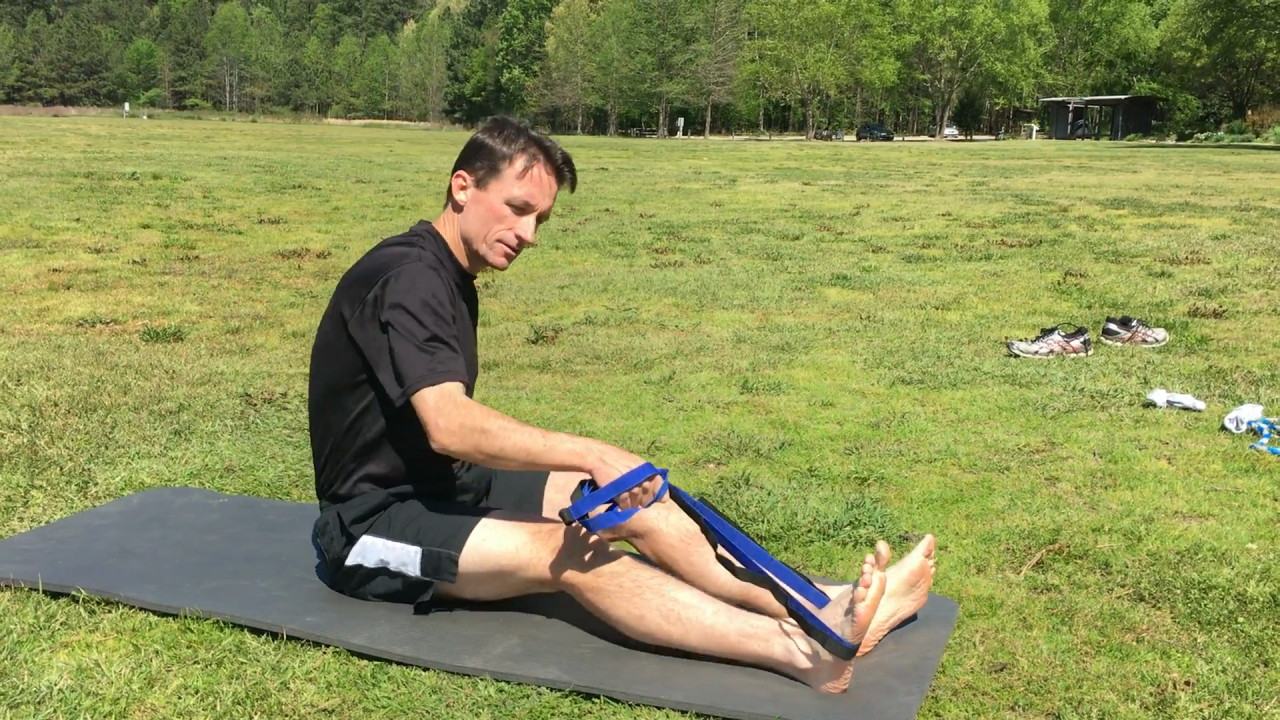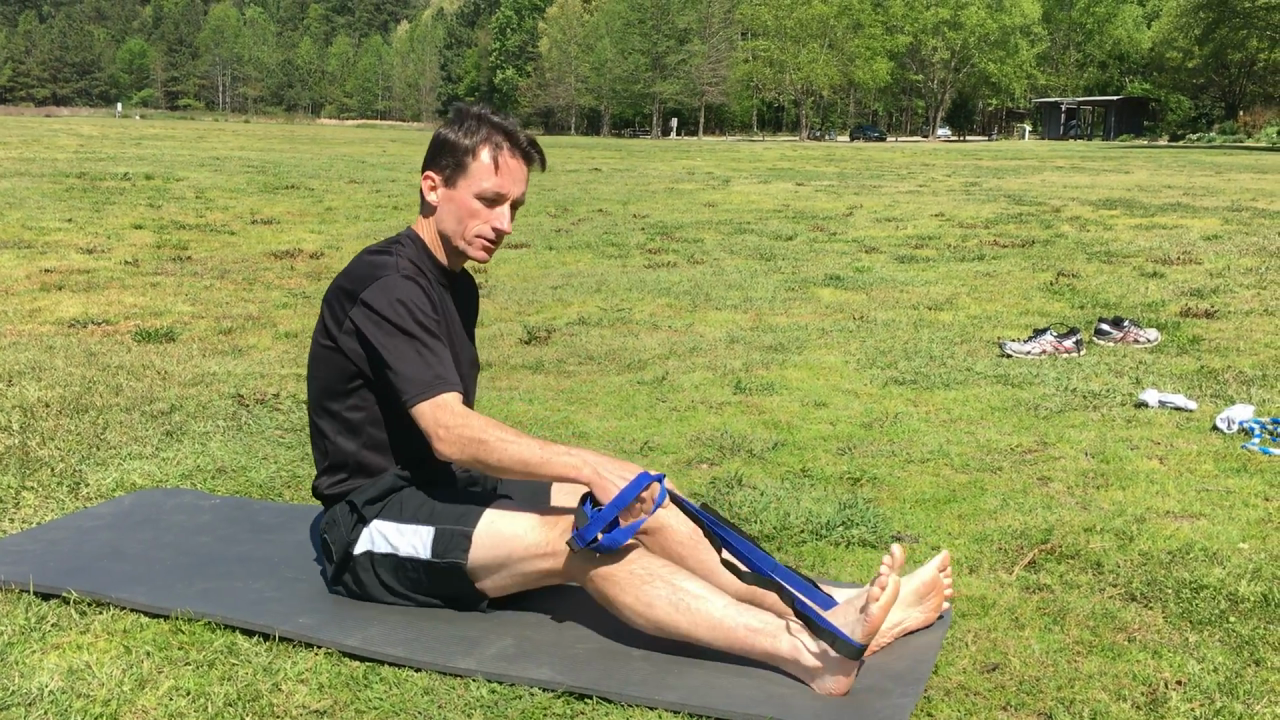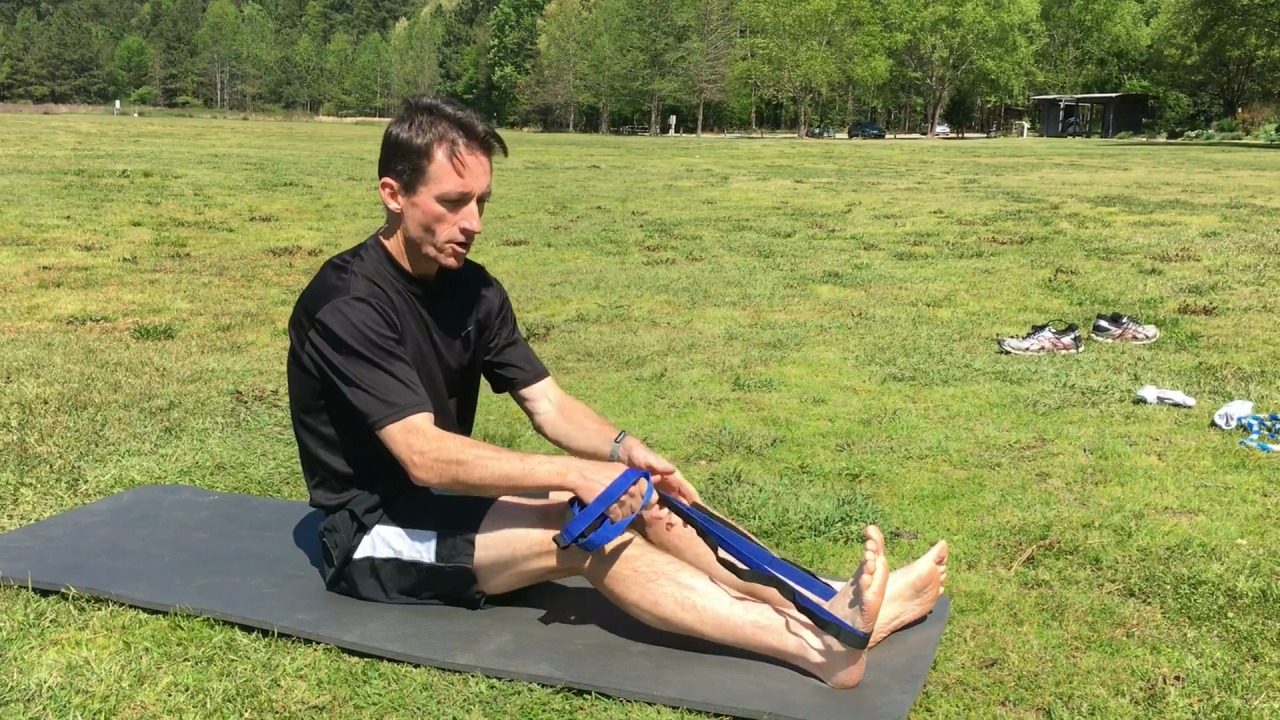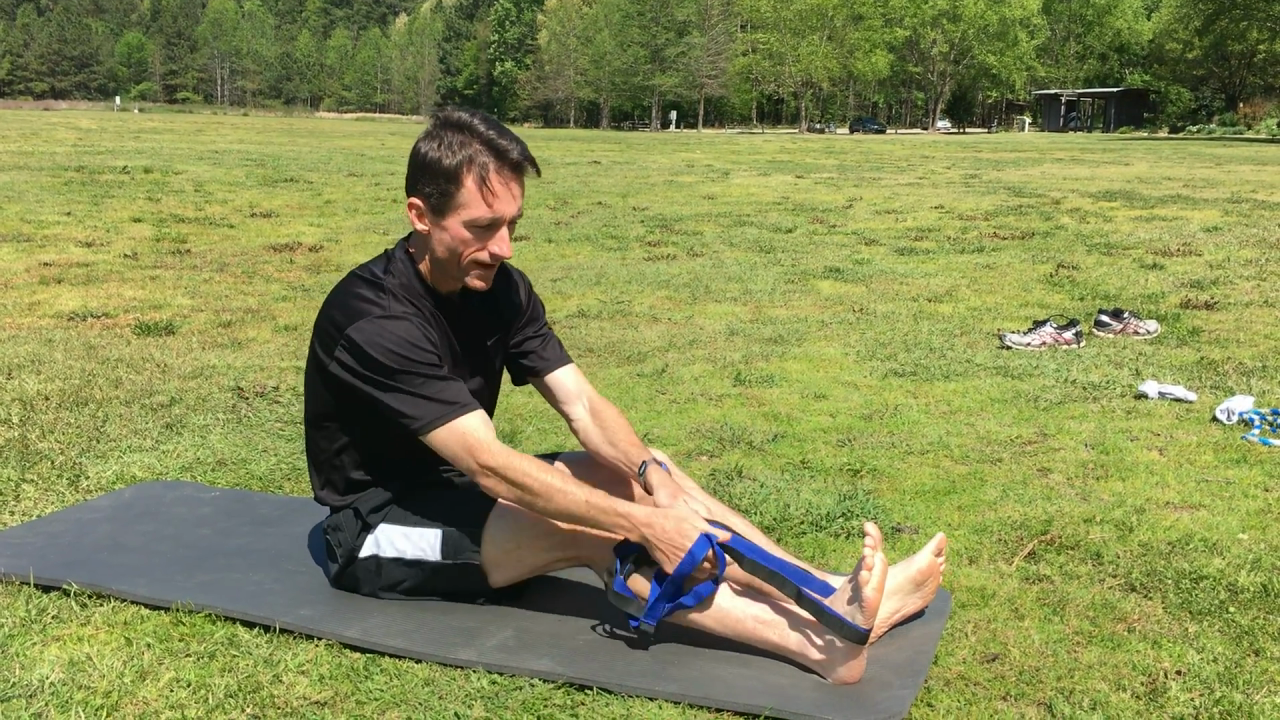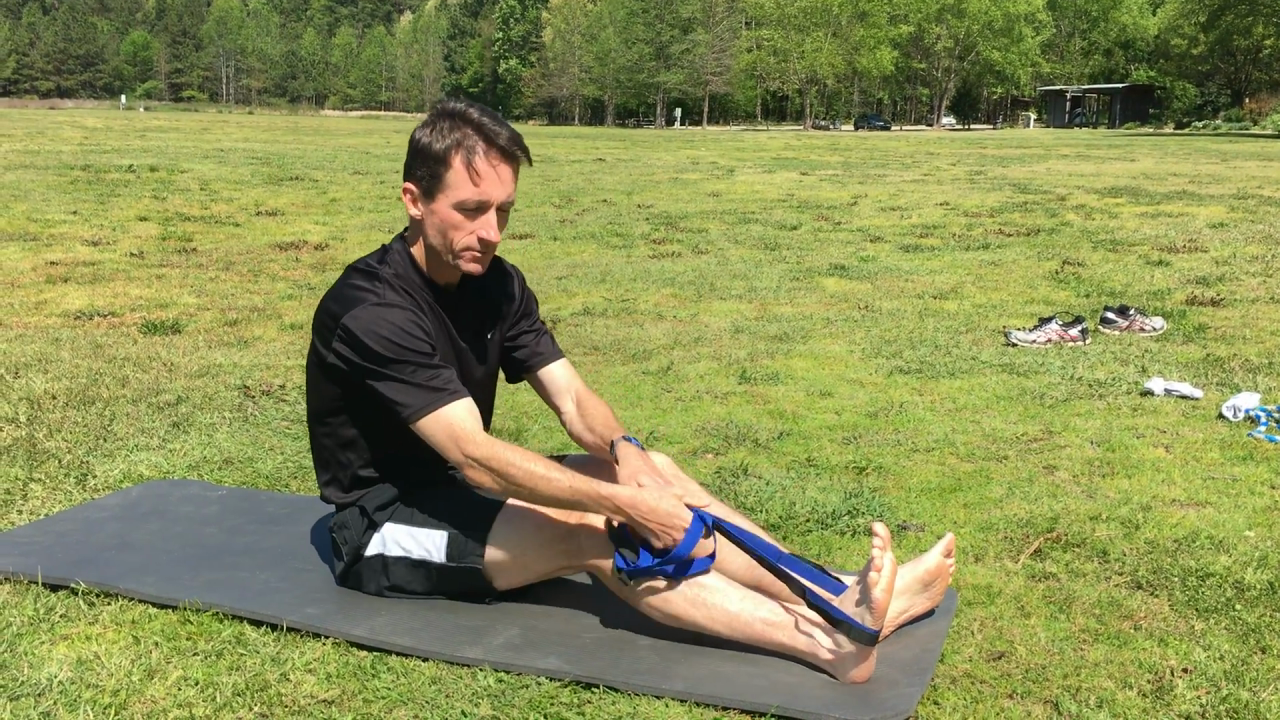
dt=0.5s
person 1, frame 1
left shoulder: (452, 280)
right shoulder: (409, 275)
right elbow: (449, 428)
right wrist: (590, 454)
left hip: (441, 486)
right hip: (373, 522)
left knee: (632, 501)
right knee: (568, 553)
left ankle: (821, 611)
right ankle: (801, 651)
person 1, frame 2
left shoulder: (455, 284)
right shoulder: (388, 286)
right elbow: (451, 433)
right wrist: (589, 466)
left hip: (437, 494)
right hip: (374, 526)
left knee: (642, 506)
right knee: (582, 542)
left ankle: (825, 616)
right ankle: (806, 654)
person 1, frame 3
left shoulder: (471, 287)
right shoulder: (347, 303)
left elbow: (546, 401)
right elbow: (423, 456)
left wrist: (625, 450)
right wrist: (570, 473)
left hip: (440, 498)
right hip: (373, 530)
left knee: (639, 501)
left ankle: (828, 609)
right ankle: (815, 646)
person 1, frame 4
left shoulder: (500, 289)
right shoulder: (373, 318)
left elbow: (583, 405)
right elbow: (494, 466)
left wrist: (654, 477)
right wrist: (646, 527)
left hip: (452, 490)
right hip: (375, 527)
left knee: (631, 474)
right knee: (584, 525)
left ankle: (825, 600)
right ankle: (813, 641)
person 1, frame 5
left shoulder: (496, 283)
right shoulder: (370, 309)
left elbow: (572, 395)
right elbow: (476, 456)
left wrist: (623, 451)
right wrist: (629, 503)
left hip: (456, 489)
right hip: (381, 525)
left knee: (648, 469)
right knee: (589, 529)
left ankle: (835, 600)
right ankle: (824, 641)
